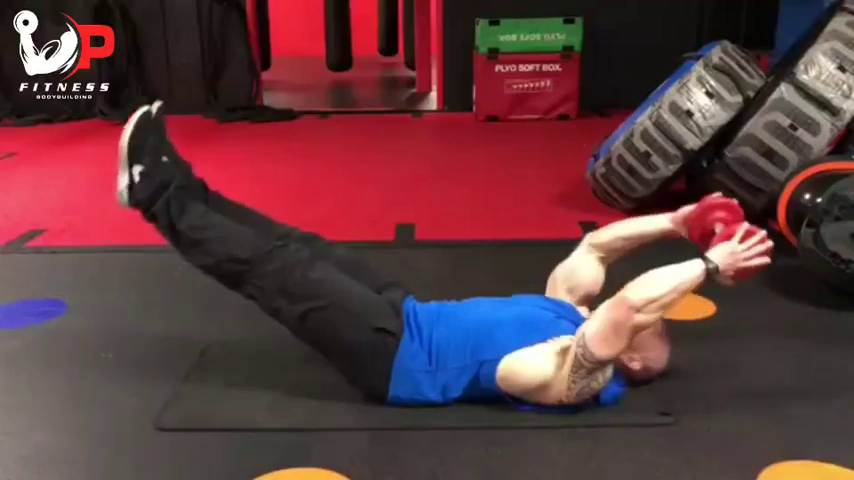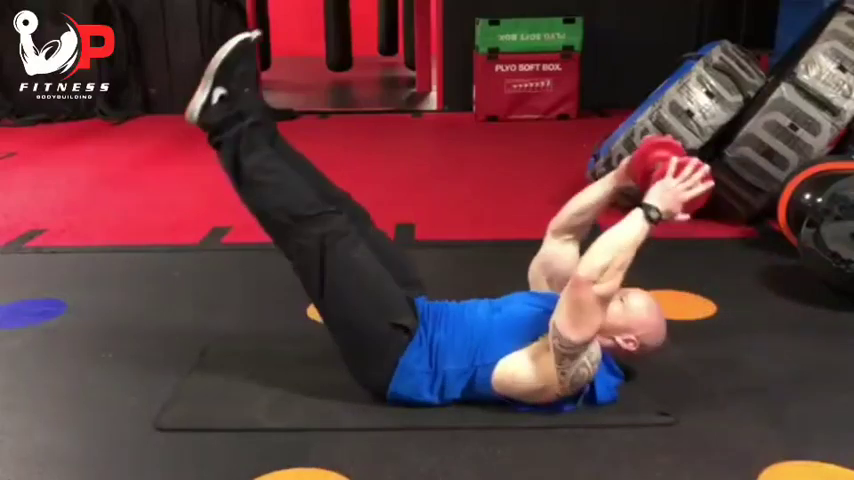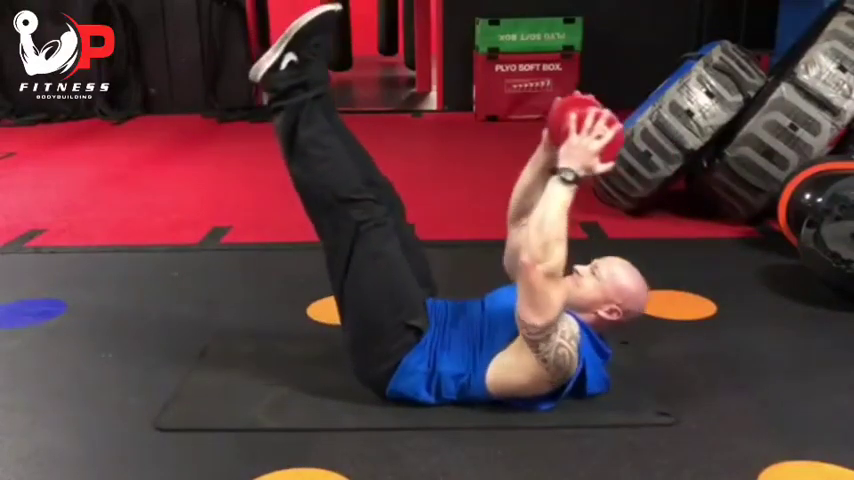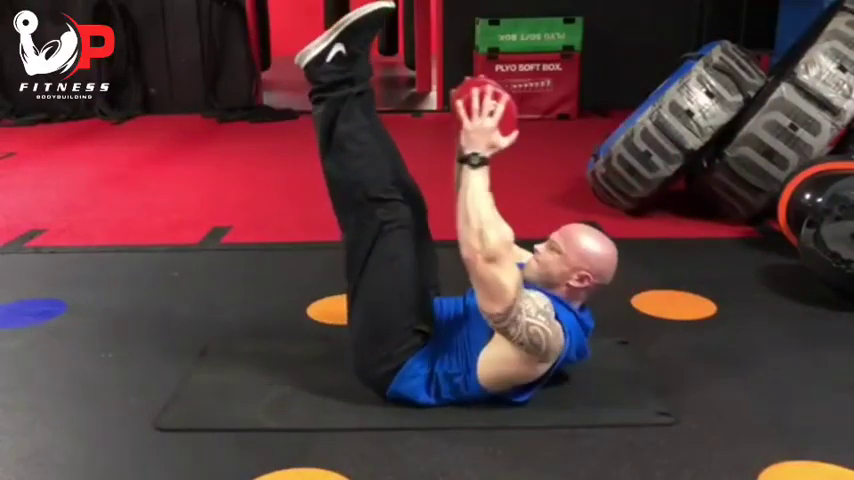
dt=0.4s
person 1, frame 1
left shoulder: (584, 379)
right shoulder: (572, 315)
left elbow: (631, 304)
right elbow: (595, 246)
left wrist: (708, 264)
right wrist: (677, 222)
left hip: (397, 361)
right hip: (407, 319)
left knee: (286, 271)
right knee: (302, 252)
left ankle: (165, 199)
right ankle: (174, 192)
person 1, frame 2
left shoulder: (578, 367)
right shoulder: (566, 314)
left elbow: (591, 282)
right elbow: (562, 232)
left wrist: (650, 210)
right wrist: (622, 178)
left hip: (400, 361)
right hip: (421, 322)
left knee: (325, 232)
right knee: (342, 218)
left ankle: (236, 125)
right ankle: (241, 118)
person 1, frame 3
left shoulder: (560, 350)
right shoulder: (560, 312)
left elbow: (540, 265)
right elbow: (520, 219)
left wrist: (567, 173)
right wrist: (551, 149)
left hip: (401, 361)
right hip: (423, 330)
left knee: (360, 215)
right knee: (377, 204)
left ankle: (296, 93)
right ankle: (302, 89)
person 1, frame 4
left shoulder: (541, 329)
right shoulder: (540, 283)
left elbow: (482, 255)
right elbow: (492, 231)
left wrist: (474, 159)
right wrist: (475, 147)
left hip: (399, 362)
right hip: (424, 332)
left knee: (384, 213)
right knee: (402, 206)
left ankle: (341, 84)
